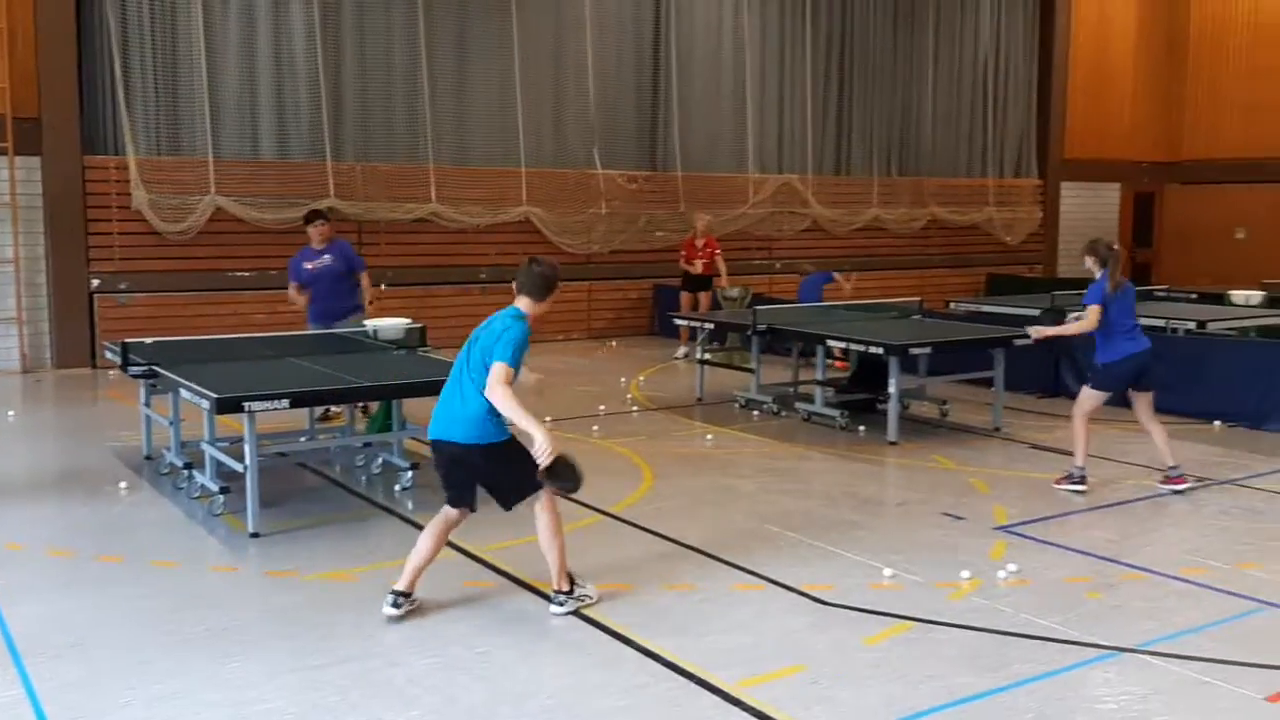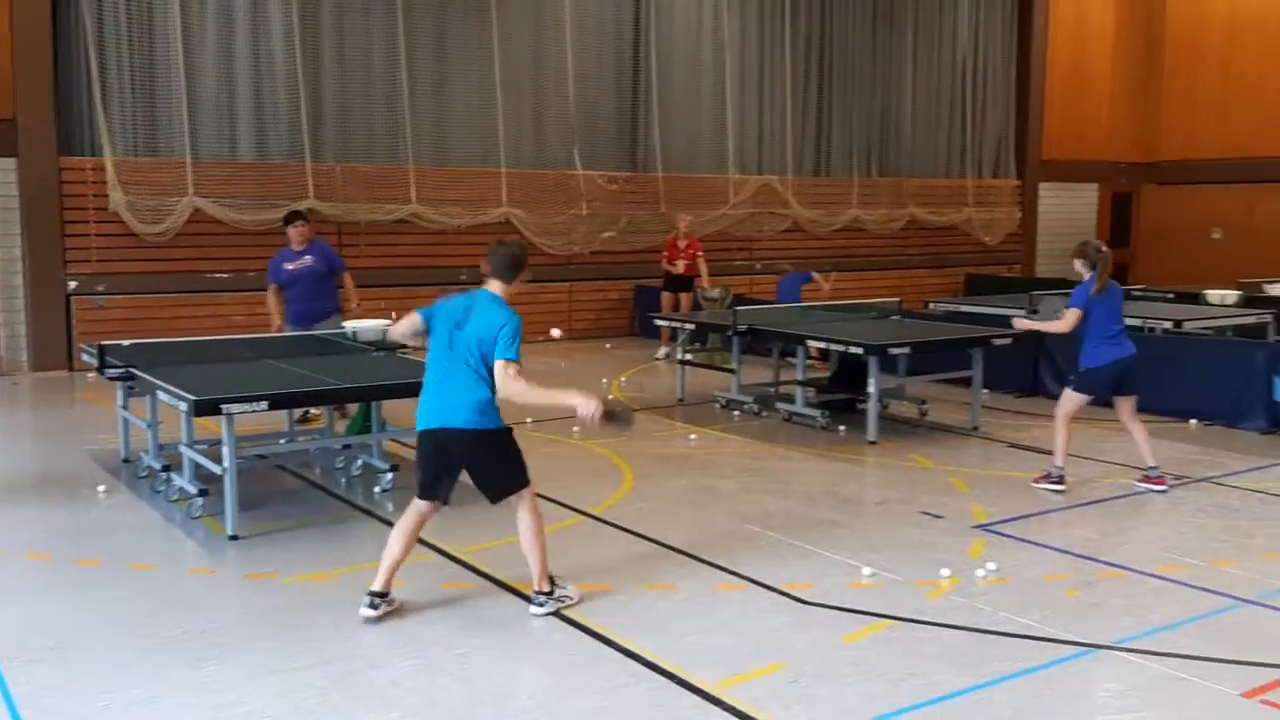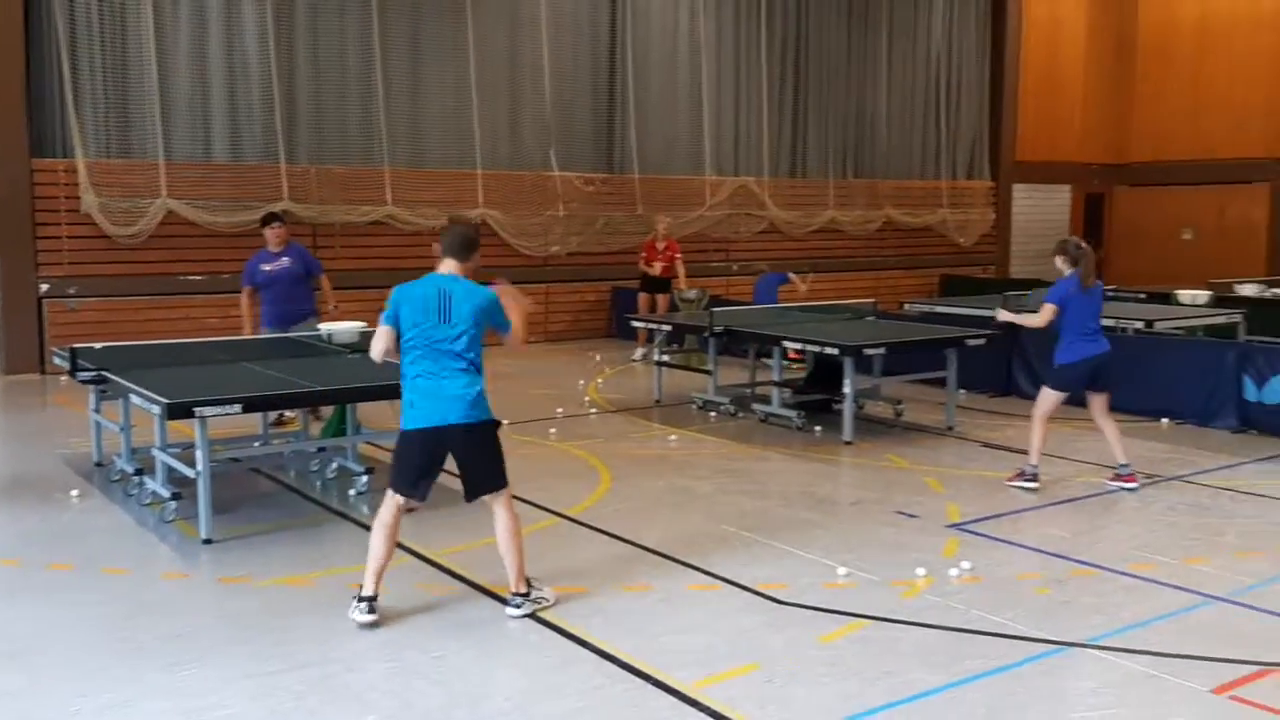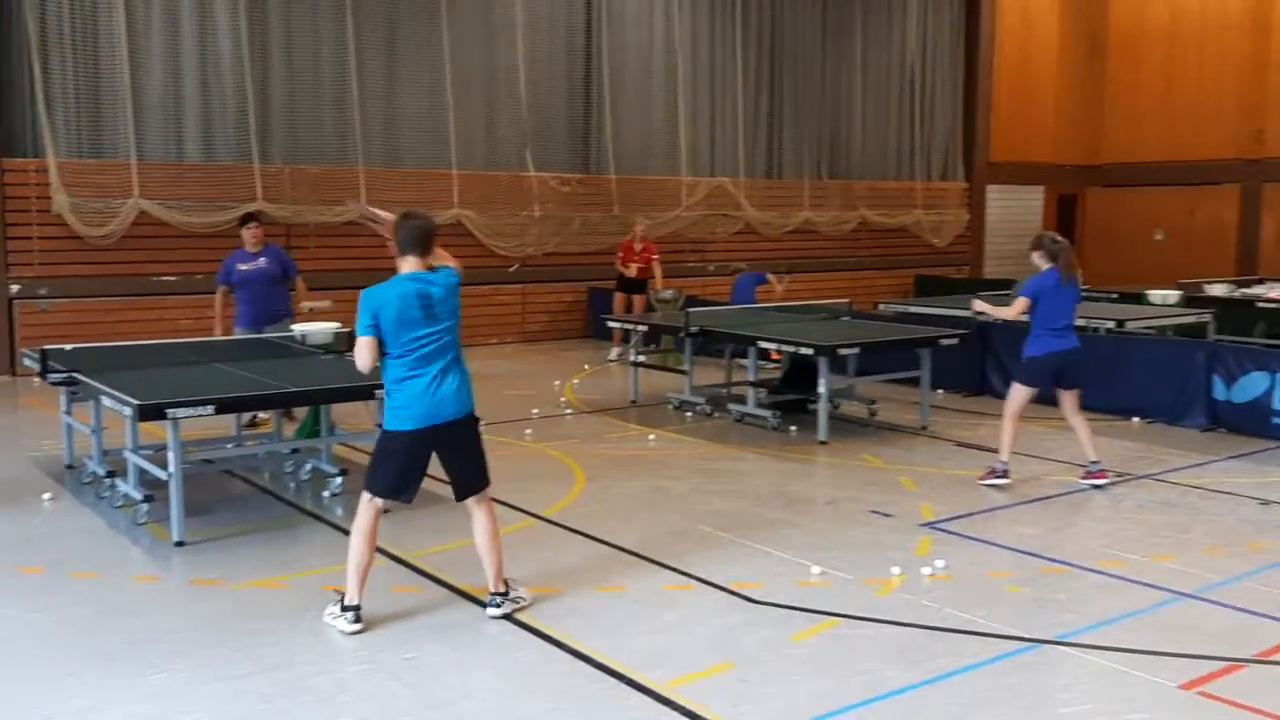
dt=0.1s
person 1, frame 1
left shoulder: (497, 320)
right shoulder: (517, 330)
right elbow: (494, 390)
right wrist: (537, 429)
left hip: (442, 432)
right hip: (481, 434)
left knee: (454, 511)
right knee: (542, 499)
left ankle: (400, 593)
right ankle: (564, 590)
person 1, frame 2
left shoulder: (449, 304)
right shoulder: (506, 319)
left elbow: (397, 333)
right elbow: (506, 387)
right wrist: (571, 398)
left hip: (432, 422)
right hip: (475, 423)
left knee: (422, 506)
right knee: (524, 499)
left ankle: (377, 594)
right ankle: (544, 591)
person 1, frame 3
left shoulder: (403, 294)
right shoulder: (485, 297)
left elbow: (377, 352)
right elbow: (515, 341)
right wrist: (514, 305)
left hip: (419, 419)
right hip: (470, 416)
left knee: (395, 502)
right knee: (500, 499)
left ankle: (367, 599)
right ankle: (520, 592)
person 1, frame 4
left shoulder: (373, 299)
right shoulder: (448, 283)
left elbow: (365, 364)
right wrist: (413, 235)
left hip: (403, 419)
right hip: (455, 412)
left knee: (371, 505)
right knee: (479, 501)
left ankle: (350, 606)
right ankle: (498, 593)
person 2, frame 1
left shoulder: (1097, 288)
right shoulder: (1126, 285)
left elbow: (1090, 324)
left wrist: (1048, 331)
right wrist: (1083, 316)
left hip: (1113, 361)
right hip: (1142, 354)
left knee: (1080, 413)
right knee: (1148, 417)
left ankle: (1078, 474)
right ankle: (1175, 473)
person 2, frame 2
left shoulder: (1083, 292)
right shoulder: (1115, 288)
left elbow: (1066, 326)
left wrist: (1029, 324)
right wrist: (1075, 316)
left hip: (1097, 365)
right hip: (1126, 359)
left knee: (1062, 415)
right knee: (1130, 418)
left ankle: (1057, 474)
right ankle: (1155, 473)
person 2, frame 3
left shoulder: (1061, 288)
right shoulder: (1096, 286)
left elbow: (1040, 321)
left wrist: (1009, 316)
left hip: (1071, 361)
right hip: (1100, 356)
left knee: (1039, 415)
right knee: (1102, 416)
left ankle: (1030, 472)
right ankle: (1125, 472)
person 2, frame 4
left shoulder: (1037, 282)
right shoulder: (1073, 281)
left elbow: (1013, 313)
left wrist: (984, 307)
left hip: (1039, 355)
right hip: (1070, 353)
left knee: (1011, 412)
right knee: (1073, 413)
left ankle: (1001, 469)
right ankle: (1096, 469)
person 3, frame 1
left shoulder: (343, 248)
right shoulder: (300, 258)
left elbow: (363, 276)
right elbow: (292, 288)
left wrist: (368, 302)
right wrist: (299, 299)
left hip: (348, 316)
right hip: (318, 320)
left ankle: (363, 402)
right ankle: (334, 405)
person 3, frame 2
left shoulder: (323, 250)
right shoulder: (279, 259)
left elbow: (345, 276)
right elbow: (272, 292)
left wrist: (354, 302)
right wrist: (276, 317)
left hip: (328, 318)
right hip: (296, 322)
left ankle: (340, 402)
right ankle: (313, 407)
person 3, frame 3
left shoulder: (300, 253)
right shoulder: (255, 261)
left elbow: (322, 279)
right elbow: (247, 294)
left wrist: (332, 305)
right wrist: (247, 324)
left hip: (304, 321)
right hip: (272, 325)
right ankle: (287, 410)
person 3, frame 4
left shoulder: (277, 253)
right shoulder: (232, 261)
left elbow: (297, 281)
right elbow: (221, 293)
left wrist: (305, 305)
right wrist: (218, 324)
left hip: (279, 321)
right hip: (246, 325)
right ankle: (261, 412)
